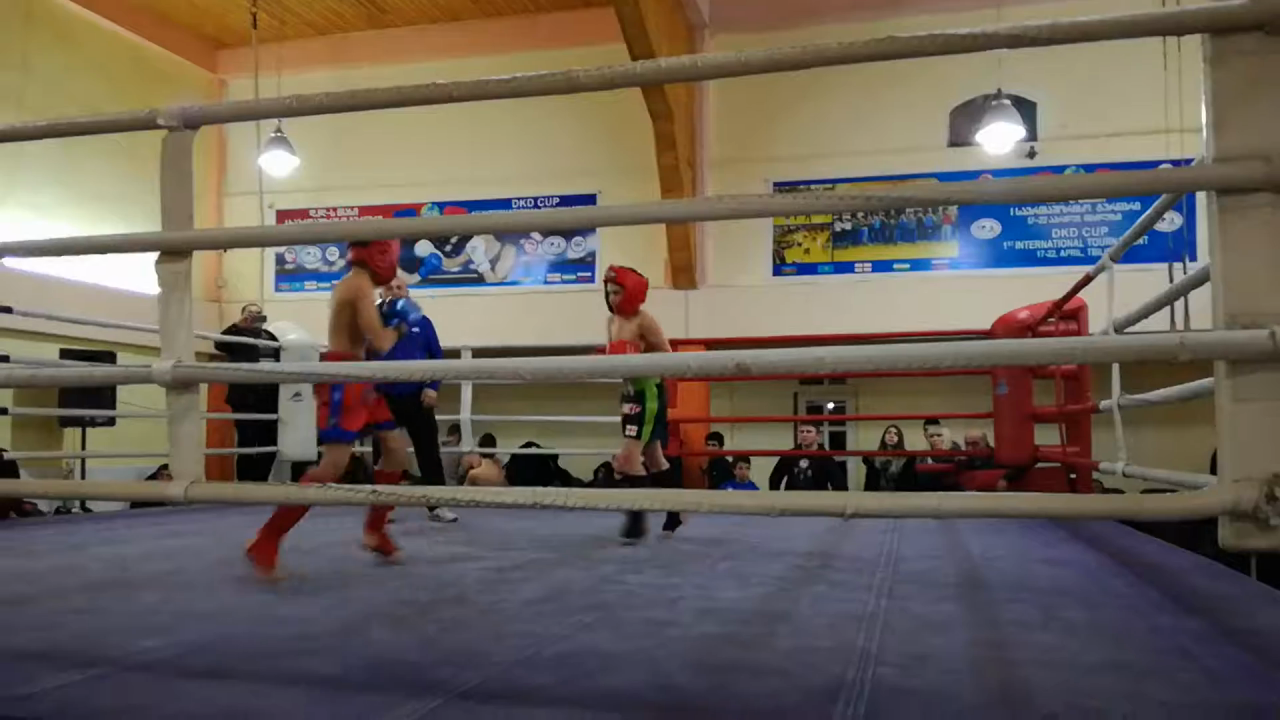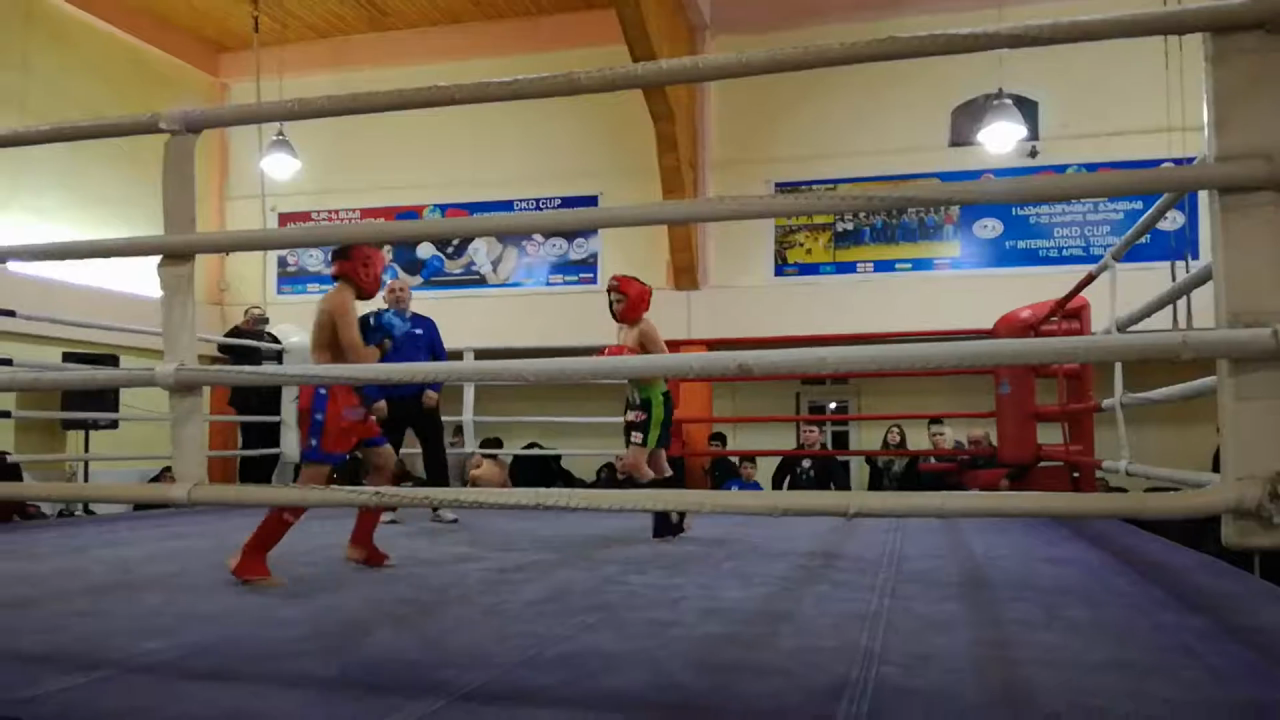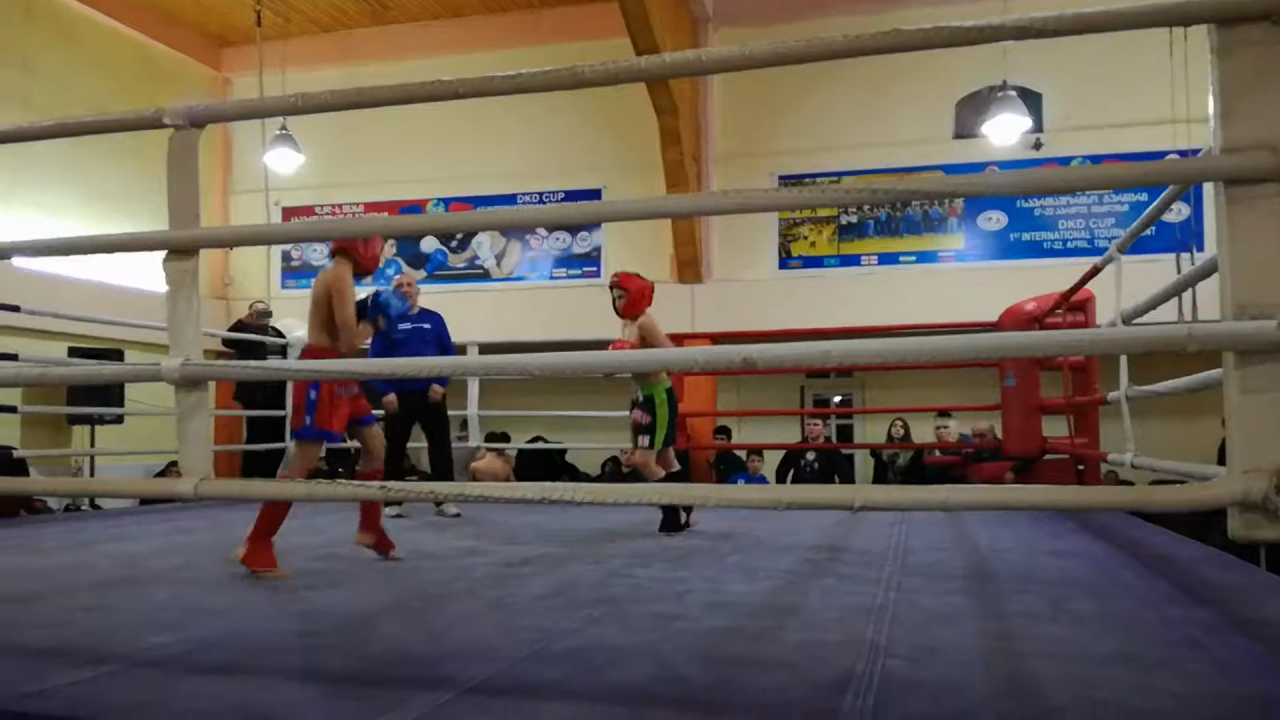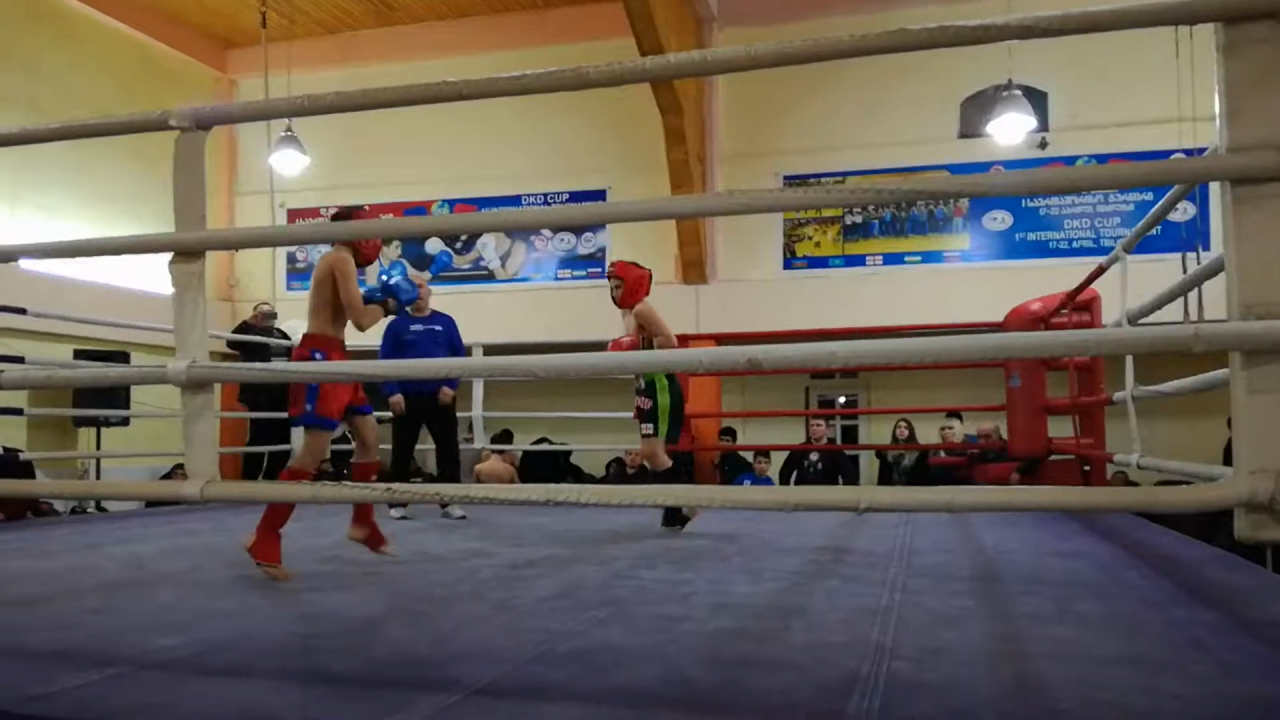
dt=0.1s
person 1, frame 1
left shoulder: (349, 285)
right shoulder: (361, 287)
right elbow: (379, 345)
left wrist: (382, 322)
right wrist: (398, 326)
left hip: (355, 378)
right hip: (344, 377)
left knee: (398, 449)
right knee: (334, 464)
left ankle: (375, 530)
right ankle: (266, 542)
person 1, frame 2
left shoulder: (339, 300)
right shoulder: (341, 303)
right elbow: (357, 360)
left wrist: (367, 338)
right wrist: (381, 347)
left hip: (342, 395)
right hip: (326, 396)
left knee: (385, 463)
right knee: (312, 482)
left ankle: (361, 545)
right ankle: (250, 558)
person 1, frame 3
left shoulder: (335, 274)
right shoulder: (339, 277)
right elbow: (348, 339)
left hip: (337, 374)
left knee: (375, 446)
right knee: (304, 462)
left ankle: (370, 529)
right ankle: (256, 547)
person 1, frame 4
left shoulder: (334, 262)
right shoulder: (341, 259)
right elbow: (361, 321)
left wrist: (370, 301)
right wrist: (388, 305)
left hip: (332, 356)
right hip: (320, 356)
left knee: (369, 438)
right knee: (314, 451)
left ankle: (363, 523)
right ankle: (265, 538)
person 2, frame 1
left shoulder: (645, 321)
right shoulder: (612, 321)
left hip: (649, 393)
right hip: (630, 393)
left knee: (627, 455)
right knee: (653, 458)
left ankle: (637, 521)
right ankle: (674, 514)
person 2, frame 2
left shoulder: (645, 330)
right shoulder: (621, 329)
left hip: (654, 401)
right hip: (637, 400)
left knee: (634, 462)
right knee: (657, 466)
left ankle: (665, 519)
right ankle: (676, 517)
person 2, frame 3
left shoulder: (645, 323)
right shoulder: (627, 325)
left hip: (658, 398)
right hip: (642, 398)
left knee: (644, 462)
right knee: (665, 461)
left ankle: (674, 515)
right ankle: (683, 513)
person 2, frame 4
left shoulder: (642, 311)
right shoulder: (629, 315)
left elbow: (671, 343)
left wrist: (638, 348)
right wrist: (624, 350)
left hip: (661, 385)
right hip: (648, 386)
left knee: (652, 452)
right knee: (652, 453)
left ankle: (677, 508)
right ankle: (678, 506)
person 3, frame 1
left shoulder: (422, 323)
left elbow: (436, 357)
left wrist: (433, 387)
left hip: (419, 397)
right hip: (385, 399)
left knee: (429, 448)
left ankle: (437, 506)
person 3, frame 2
left shoulder: (426, 325)
right shoulder: (376, 327)
left elbow: (441, 359)
left wrist: (434, 388)
right wrist: (374, 398)
left hip: (423, 399)
right hip: (391, 402)
left knee: (435, 452)
left ankle: (439, 506)
person 3, frame 3
left shoulder: (434, 320)
right shoulder: (384, 322)
left elbow: (449, 354)
right elbow: (375, 361)
left wrist: (441, 383)
right wrist: (384, 392)
left hip: (431, 394)
right hip: (399, 396)
left knee: (441, 447)
right knee: (394, 451)
left ankle: (443, 500)
right ankle: (392, 501)
person 3, frame 4
left shoulder: (446, 322)
right shoulder: (397, 324)
left elbow: (459, 356)
right elbow: (385, 361)
left wrist: (451, 385)
right wrist: (392, 392)
left hip: (440, 397)
right hip: (408, 398)
left knee: (449, 449)
right knee: (402, 452)
left ankle: (449, 502)
right ankle: (397, 502)
